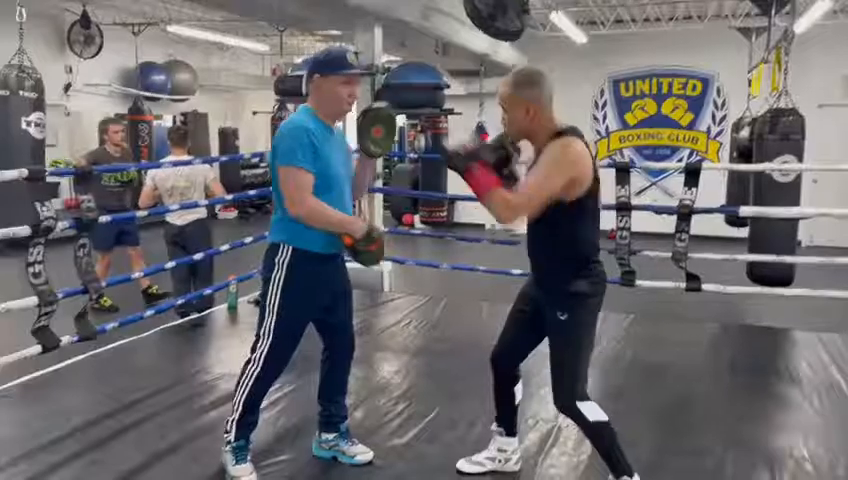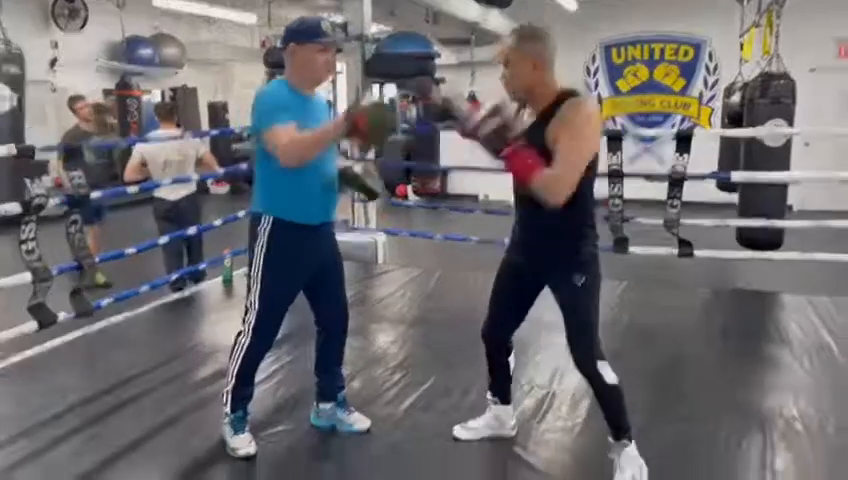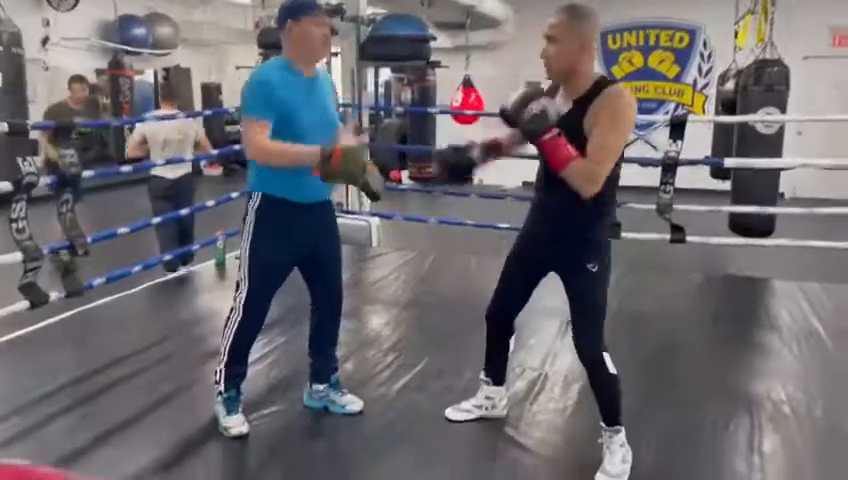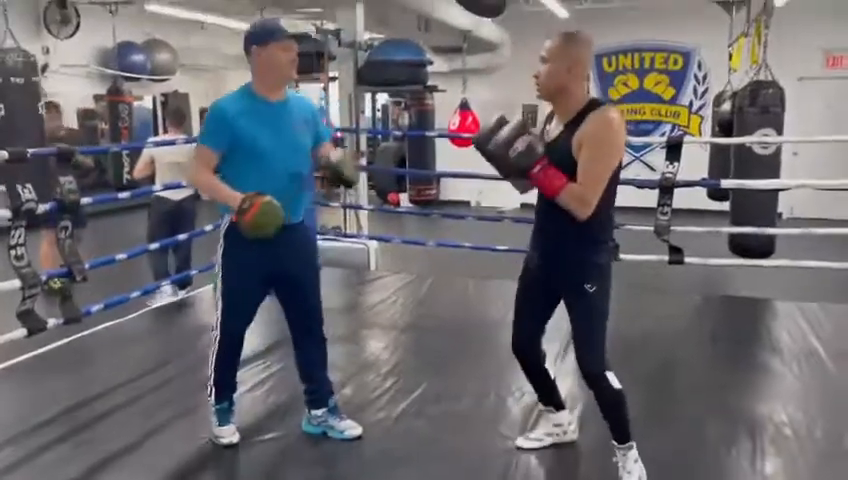
dt=0.4s
person 1, frame 1
left shoulder: (566, 151)
right shoulder: (549, 146)
left elbow: (509, 210)
right elbow: (533, 201)
left wrist: (473, 167)
right wrist: (497, 167)
left hip: (575, 292)
right hip: (544, 283)
left knee: (569, 397)
right knee: (502, 360)
person 1, frame 2
left shoulder: (579, 112)
right shoulder: (533, 107)
left elbow: (557, 192)
left wrist: (511, 147)
left hip: (571, 254)
right hip: (526, 246)
left knee: (587, 356)
right knee: (495, 332)
right ankle: (501, 414)
person 1, frame 3
left shoulder: (615, 100)
right shoulder: (552, 91)
left elbow: (589, 183)
right elbow: (517, 132)
left wrist: (546, 132)
right wrist: (478, 153)
left hip: (585, 241)
right hip: (540, 228)
left knee: (589, 345)
right knee: (499, 313)
left ankle: (616, 439)
right ankle: (493, 395)
person 1, frame 4
left shoulder: (603, 122)
right shoulder: (551, 119)
left elbow: (583, 204)
left wrist: (534, 164)
right wrist: (508, 160)
left hip: (585, 264)
right hip: (543, 255)
left knee: (592, 365)
right knee: (523, 344)
right ankle: (559, 418)
person 2, frame 1
left shoulder: (334, 133)
right shoulder: (298, 131)
left elbow: (349, 193)
right elbow: (300, 205)
left wrist: (371, 154)
right wrist: (360, 228)
left hip: (331, 261)
right hip: (295, 261)
left knee: (341, 346)
right knee: (270, 355)
left ankle: (331, 432)
right ankle: (236, 442)
person 2, frame 2
left shoulder: (319, 103)
right shoulder: (273, 98)
right elbow: (290, 153)
right wrist: (345, 123)
left hip: (320, 231)
right hip: (280, 233)
left knee: (335, 318)
right knee: (259, 327)
left ankle: (329, 402)
right ankle: (235, 414)
person 2, frame 3
left shoulder: (324, 81)
right shoulder: (266, 80)
right elbow: (255, 147)
left wrist: (357, 160)
right wrist: (316, 155)
left hip: (319, 210)
right hip: (273, 211)
left knee: (329, 299)
right knee: (251, 305)
left ankle: (322, 383)
right ankle: (228, 392)
person 2, frame 4
left shoulder: (305, 108)
right shoulder: (228, 111)
left elbow: (327, 156)
right elbow: (200, 173)
left wrist: (338, 165)
right wrist: (237, 201)
left hip: (295, 235)
right hip: (245, 238)
left knee: (310, 324)
right knee: (231, 327)
left ankle: (320, 409)
right ankle: (222, 408)
person 3, frame 1
left shoulder: (157, 169)
right shoulder: (201, 166)
left elbow: (143, 203)
right elbow: (220, 196)
left hip: (173, 228)
right hip: (197, 225)
left knee: (180, 274)
right knee: (203, 272)
left ankle: (185, 316)
right ankle: (203, 314)
person 3, frame 2
left shoulder: (146, 143)
right shoulder: (190, 140)
left elbow: (129, 176)
right elbow: (214, 167)
left wrist: (151, 171)
left hip: (164, 203)
right hip: (188, 199)
left knee: (172, 248)
right knee: (194, 243)
left ankle: (179, 290)
right ankle: (198, 284)
person 3, frame 3
left shoulder: (147, 121)
right shoulder: (190, 121)
left elbow: (130, 152)
right elbow: (208, 150)
left wrist: (151, 148)
left hip: (160, 181)
right hip: (185, 179)
left knee: (166, 227)
right knee: (186, 223)
left ankle: (172, 269)
right ankle: (185, 265)
person 3, frame 4
left shoulder: (154, 143)
right shoulder: (194, 145)
left elbow: (138, 173)
left wrist: (157, 167)
left hip: (162, 201)
right hip: (186, 201)
left knee: (157, 246)
right knee: (183, 246)
left ankle: (165, 287)
right ankle: (182, 288)
person 4, frame 1
left shoulder: (127, 155)
right shoulder: (97, 155)
left elbow: (134, 180)
right elbow: (80, 163)
left hip: (124, 212)
right hip: (103, 214)
left knee: (136, 252)
right knee: (105, 258)
left ankle: (148, 290)
right ankle: (97, 298)
person 4, frame 2
left shoulder: (98, 131)
right shoulder: (72, 135)
right elbow: (59, 162)
right wrist: (67, 183)
left knee: (95, 231)
right knee: (92, 231)
right ankle: (94, 273)
person 4, frame 3
left shoulder: (92, 109)
right shoulder: (56, 110)
left elbow: (97, 135)
right elbow: (43, 138)
right wrist: (53, 155)
left hip: (82, 163)
right hip: (61, 165)
person 4, frame 4
left shoulder: (75, 136)
left elbow: (90, 163)
left wrist: (75, 156)
left knee: (74, 234)
right knee: (49, 237)
right ankle: (49, 279)
